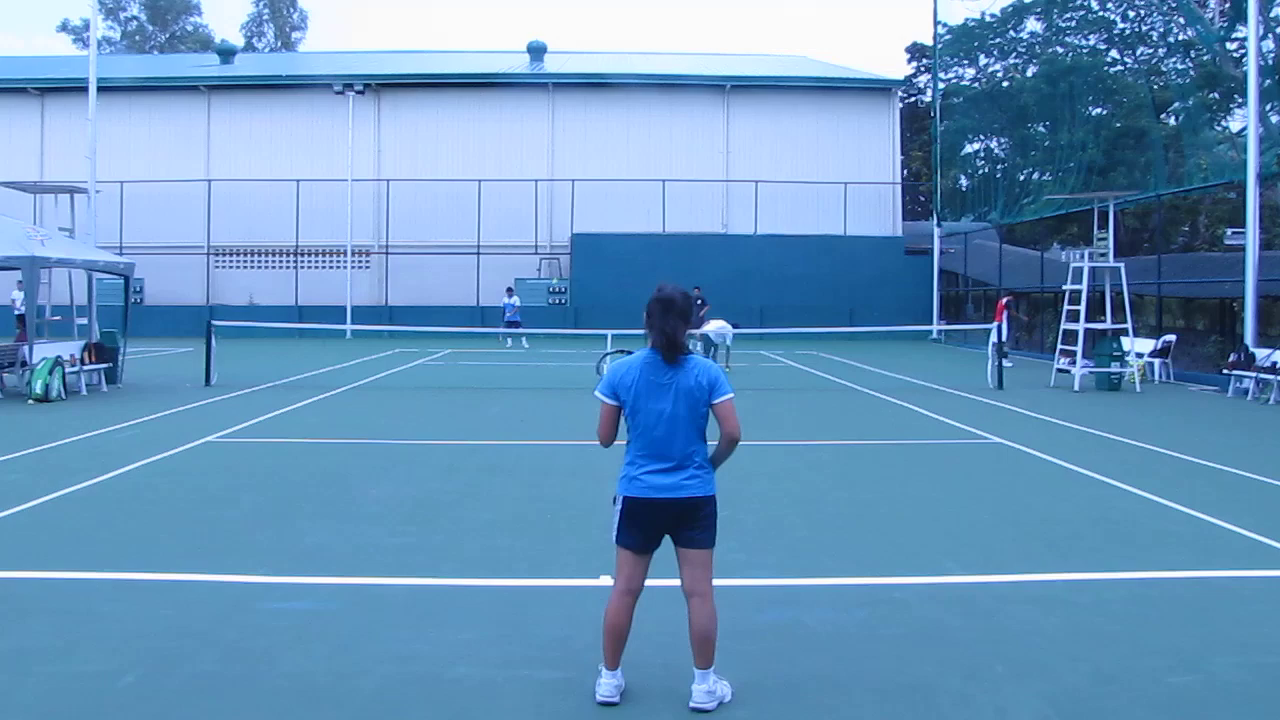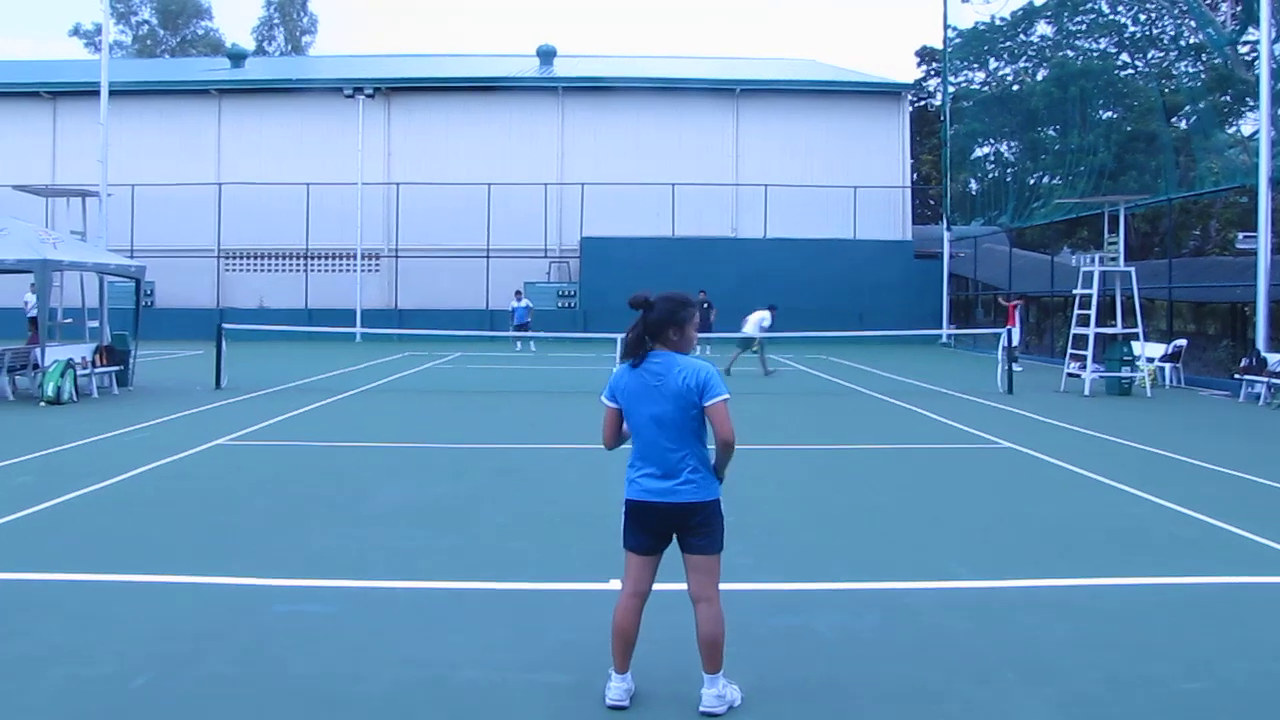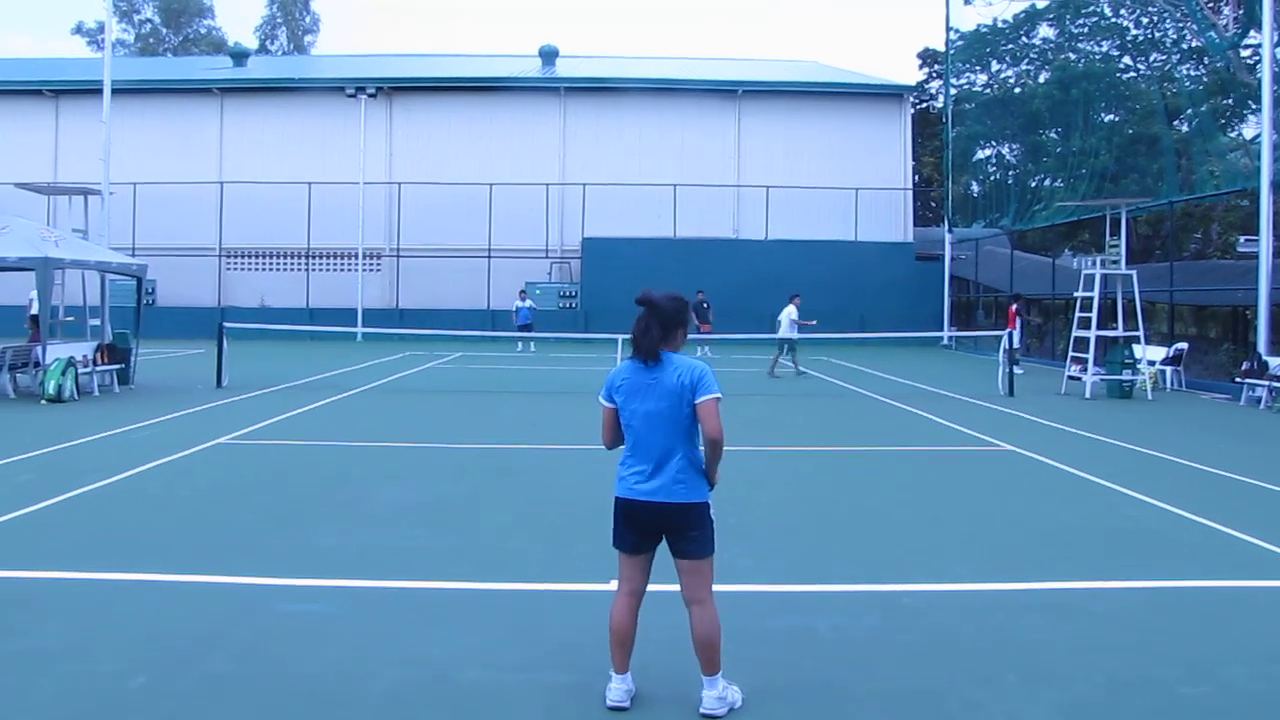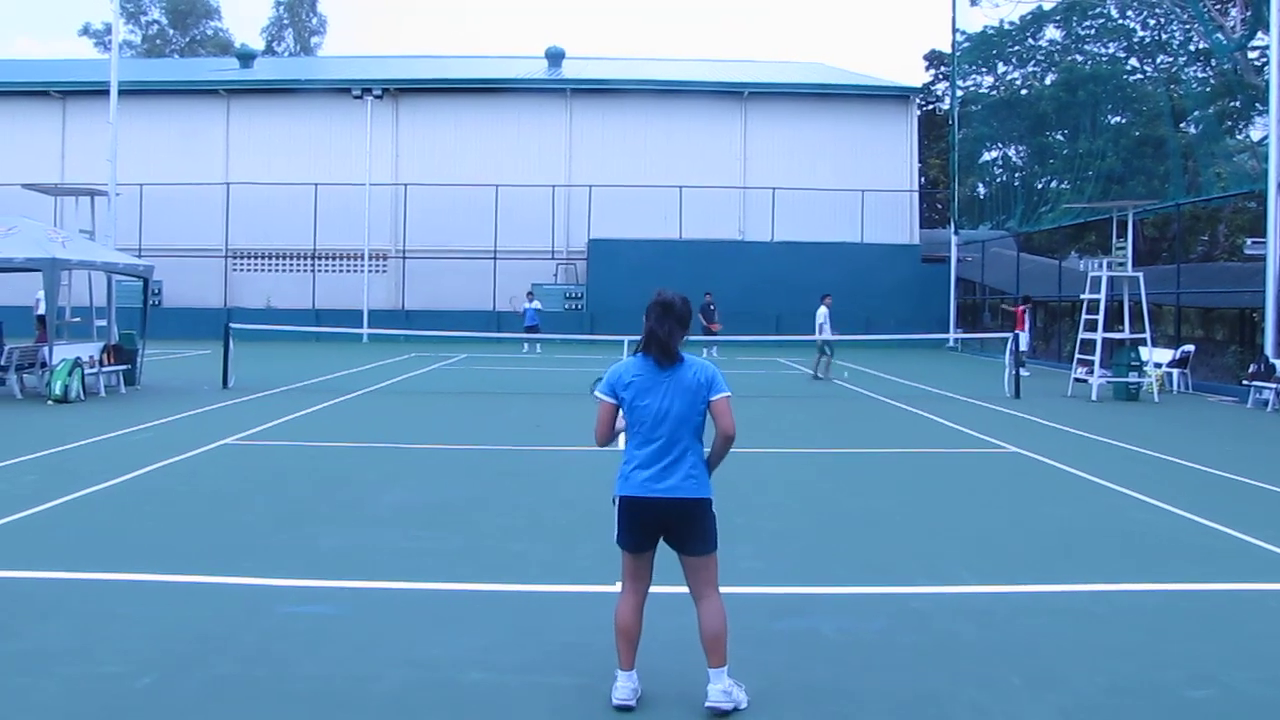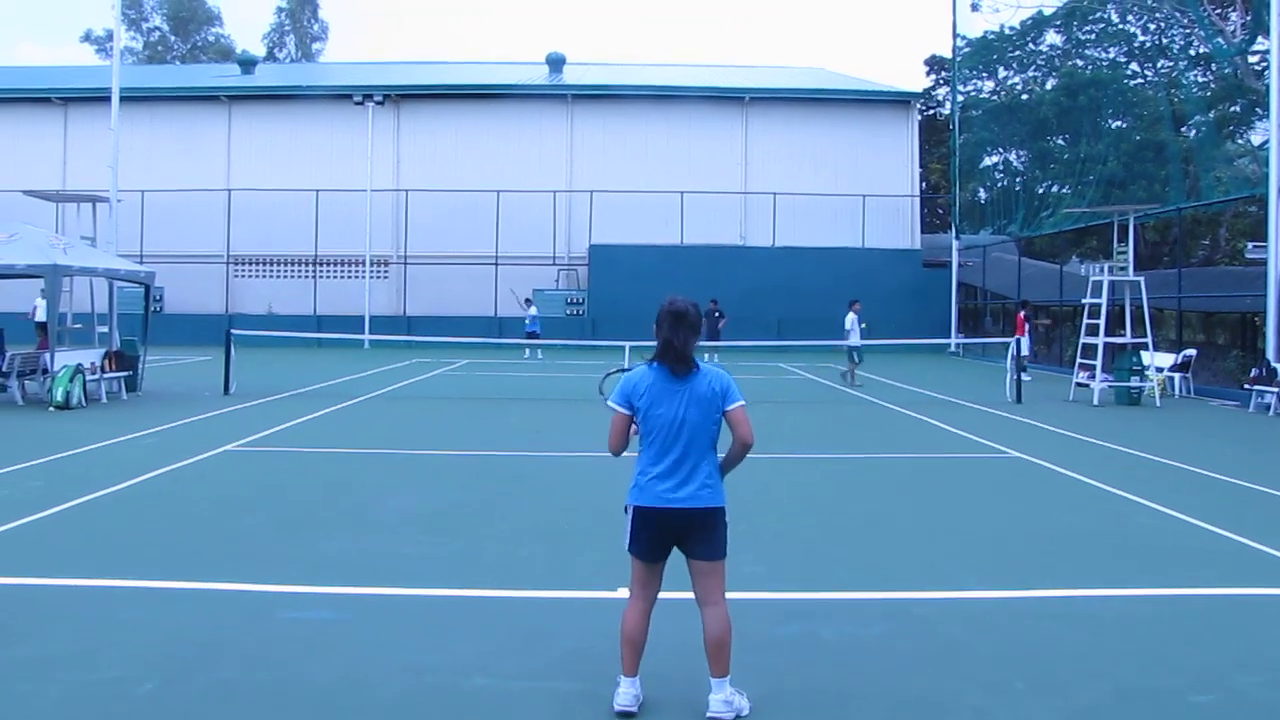
dt=0.4s
person 1, frame 1
left shoulder: (621, 371)
right shoulder: (707, 372)
left elbow: (605, 438)
right elbow: (732, 434)
right wrist: (710, 464)
left hip: (638, 496)
right hip: (695, 496)
left knee: (624, 590)
right knee: (698, 592)
left ankle: (609, 678)
right ankle: (704, 685)
person 1, frame 2
left shoulder: (622, 376)
right shoulder: (701, 374)
left elbow: (610, 440)
right elbow: (726, 438)
right wrist: (719, 470)
left hip: (643, 499)
right hip: (697, 499)
left knee: (632, 593)
right knee: (705, 597)
left ankle: (619, 682)
person 1, frame 3
left shoulder: (619, 375)
right shoulder: (696, 373)
left elbow: (610, 439)
right elbow: (714, 435)
right wrist: (710, 473)
left hip: (631, 499)
right hip: (685, 500)
left knee: (628, 592)
right knee: (699, 598)
left ankle: (620, 684)
person 1, frame 4
left shoulder: (620, 373)
right shoulder: (705, 372)
left elbow: (602, 437)
right elbow: (727, 432)
right wrist: (708, 466)
left hip: (635, 497)
right hip: (690, 498)
left knee: (633, 590)
right knee: (706, 593)
left ankle: (625, 683)
right ankle: (720, 685)
person 1, frame 5
left shoulder: (634, 381)
right shoulder: (719, 381)
left elbow: (616, 446)
right elbow: (745, 440)
left hip: (649, 506)
right hip: (704, 507)
left knee: (640, 599)
right knee: (712, 602)
